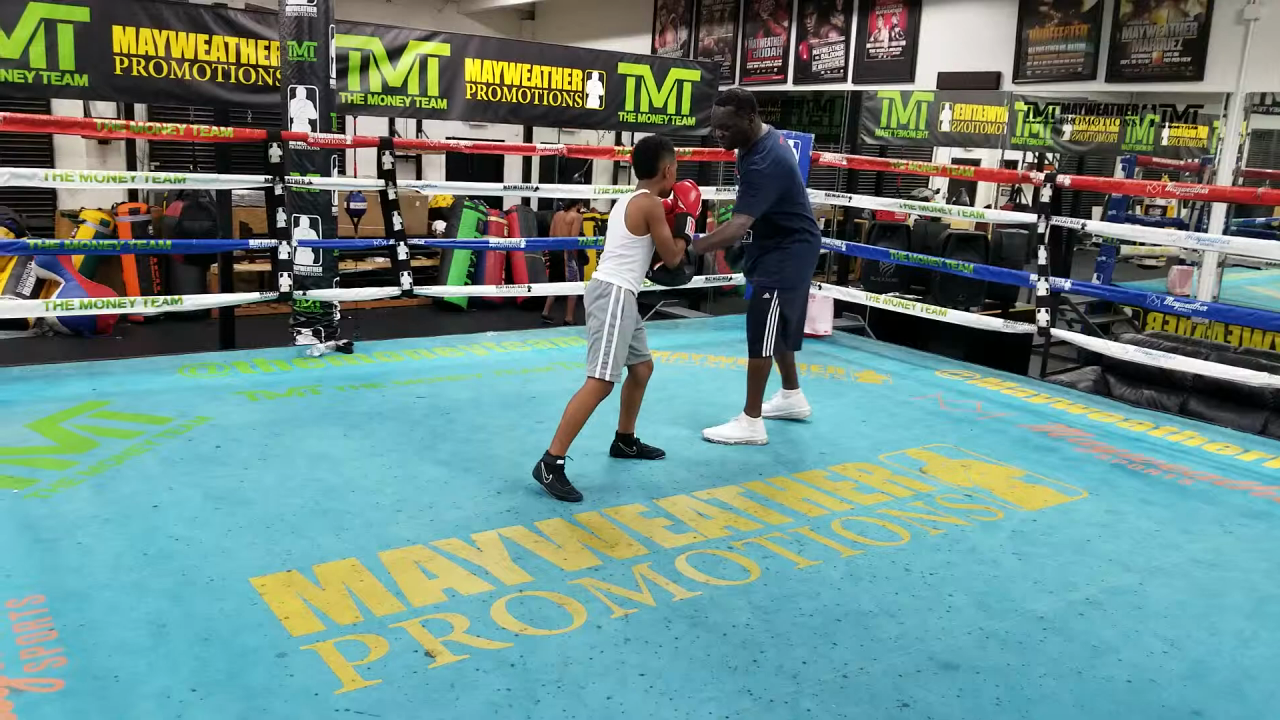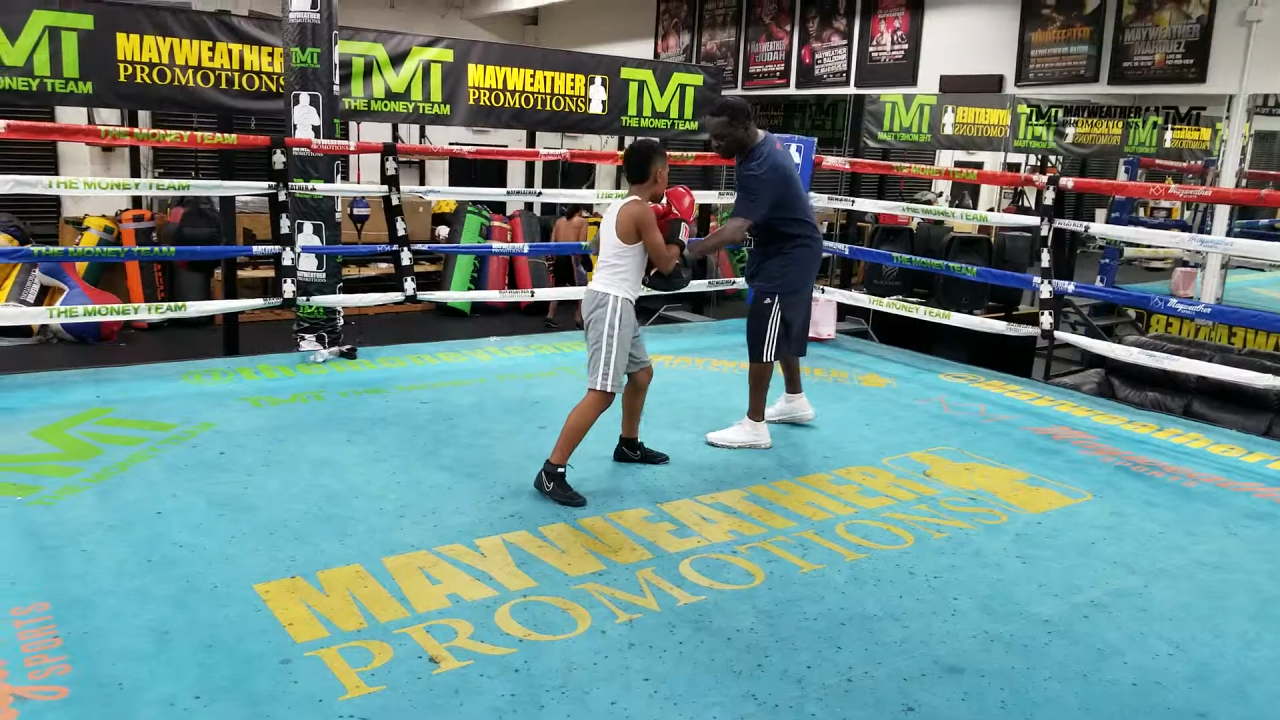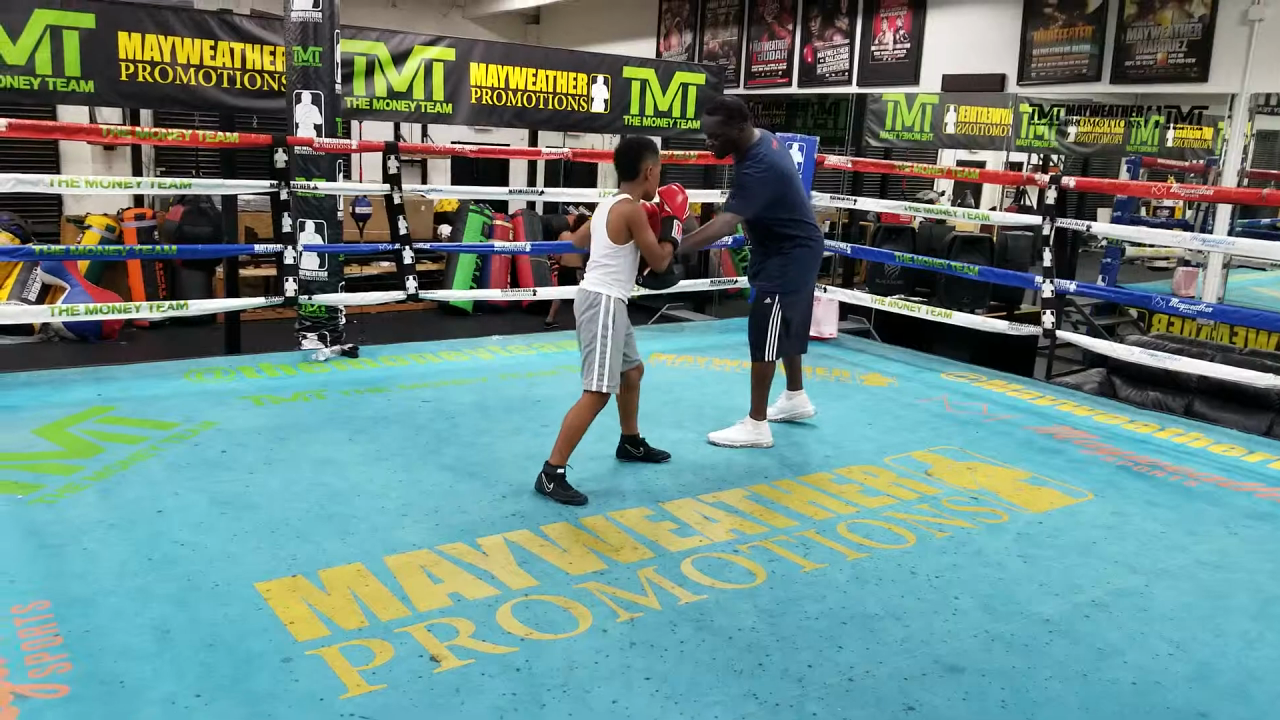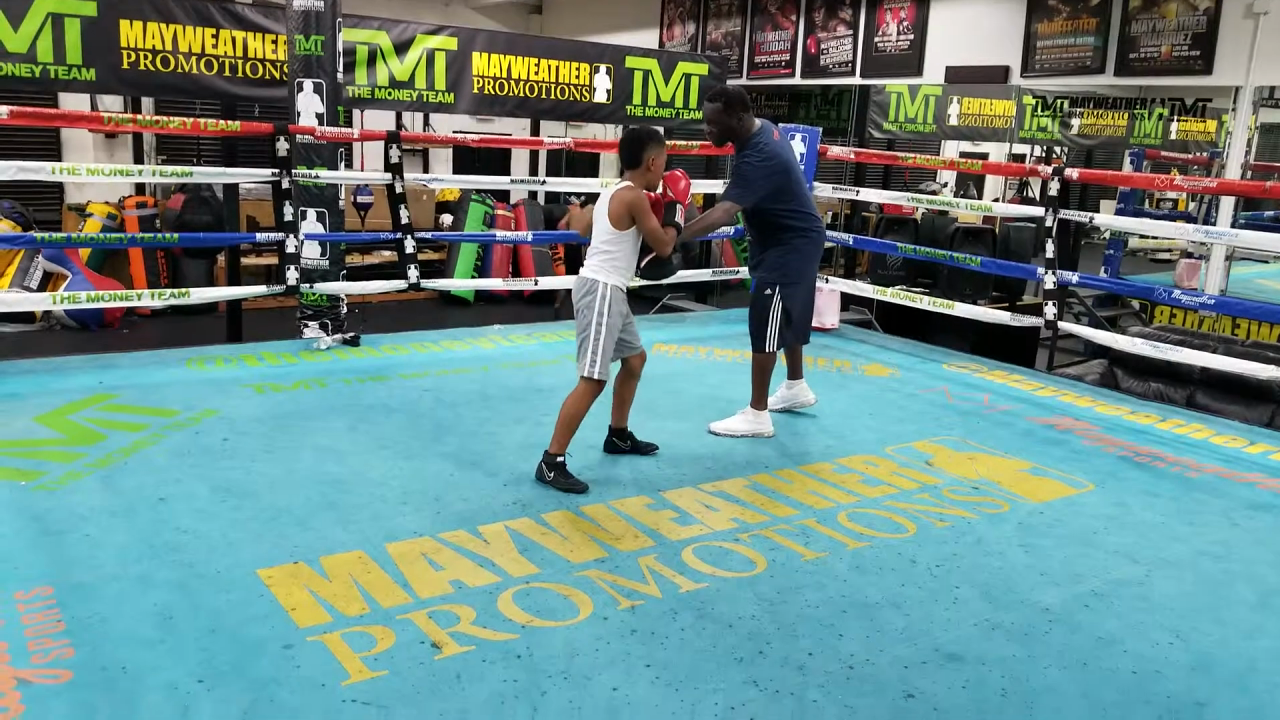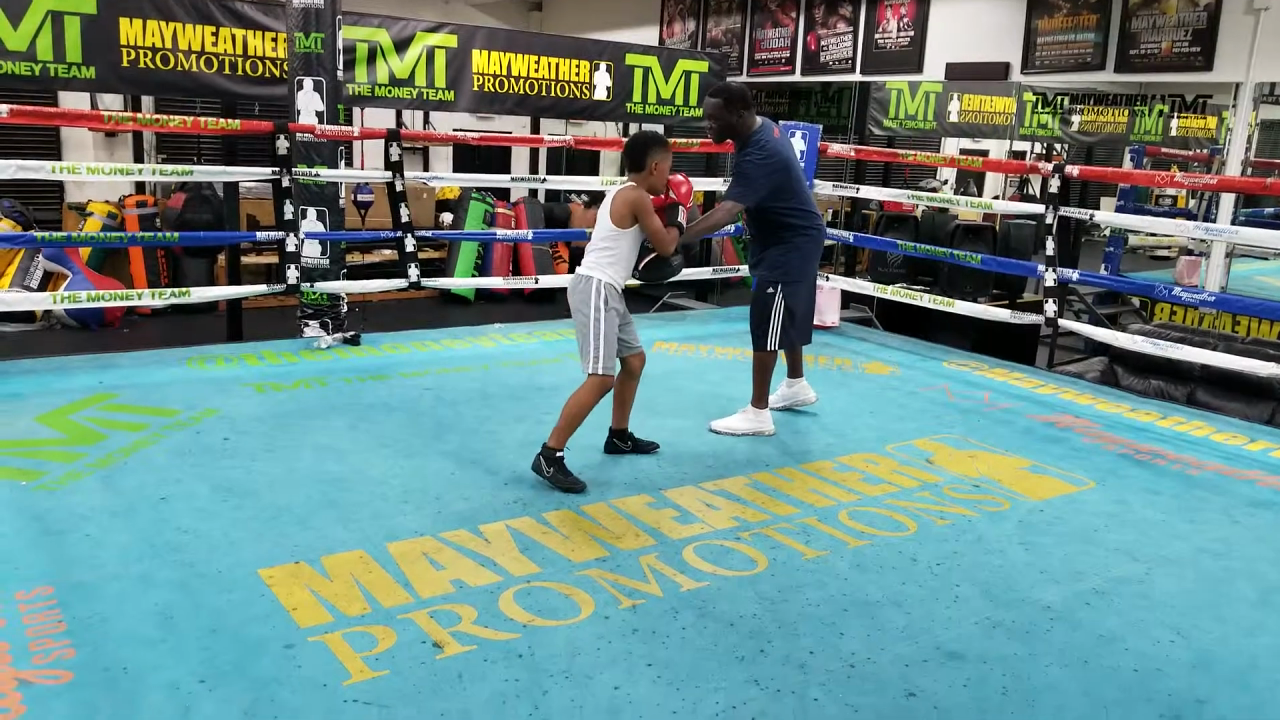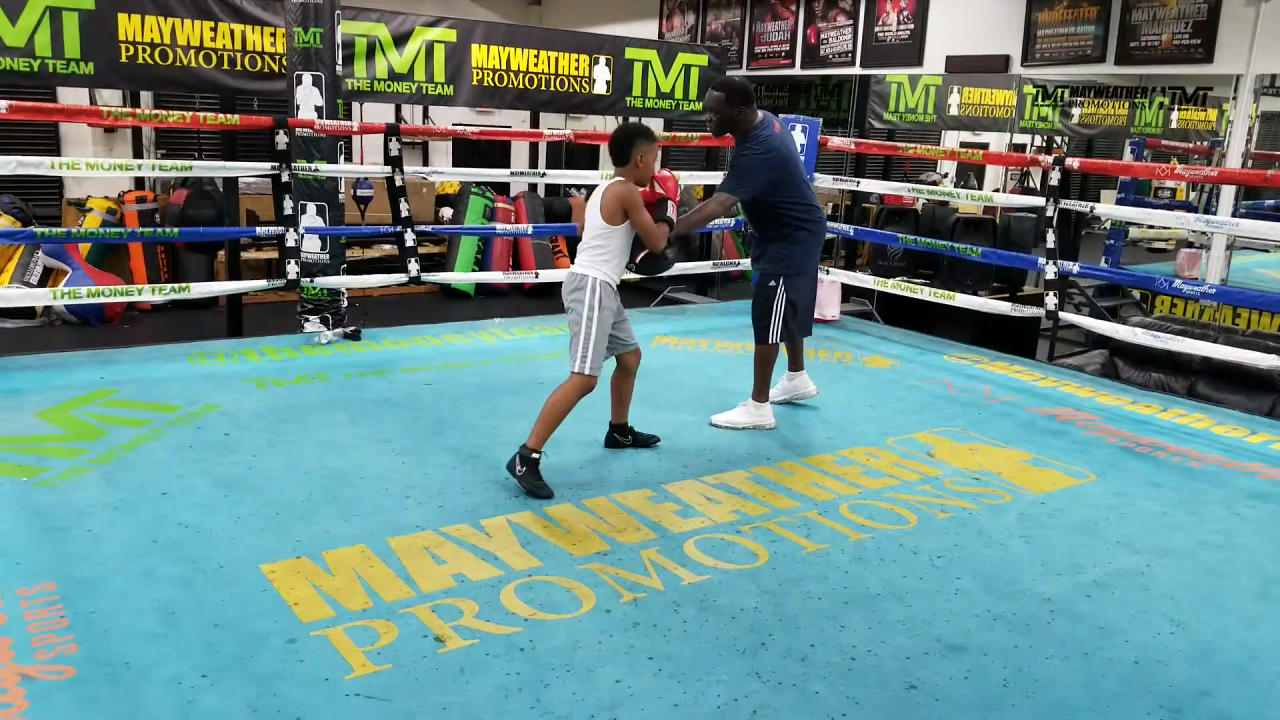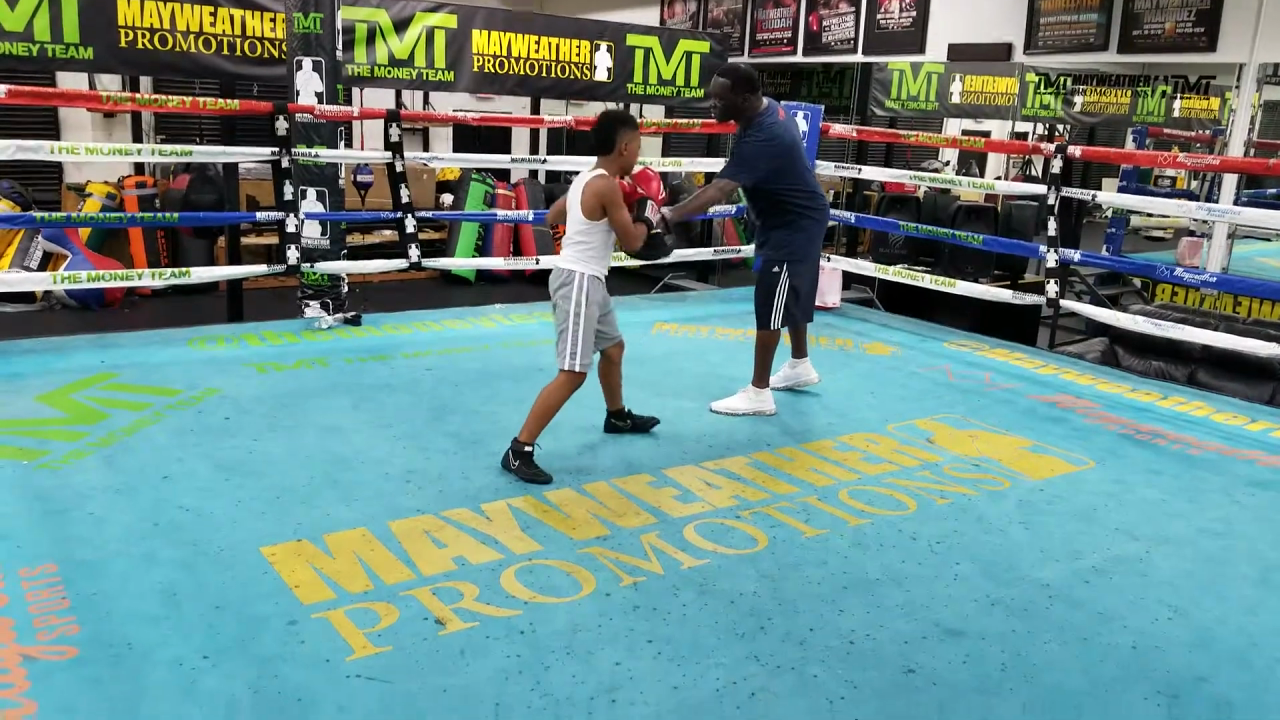
dt=0.2s
person 1, frame 1
left shoulder: (627, 201)
right shoulder: (650, 204)
right elbow: (672, 257)
right wrist: (686, 218)
left hip: (617, 294)
right hip: (614, 295)
left knee: (641, 367)
right knee: (600, 382)
left ankle: (625, 441)
right ankle: (550, 463)
person 1, frame 2
left shoulder: (619, 207)
right shoulder: (641, 211)
left elbow: (597, 245)
right elbow: (665, 264)
right wrist: (680, 224)
left hip: (613, 302)
right hip: (611, 303)
left knee: (642, 373)
right knee: (601, 392)
left ankle: (629, 445)
right ankle: (552, 472)
person 1, frame 3
left shoulder: (609, 204)
right shoulder: (632, 209)
left elbow: (578, 240)
right elbow: (659, 263)
right wrist: (673, 222)
left hip: (606, 300)
right hip: (604, 302)
left knee: (633, 372)
right knee: (598, 392)
left ankle: (631, 443)
right ankle: (551, 474)
person 1, frame 4
left shoulder: (612, 193)
right shoulder: (634, 197)
left elbow: (581, 229)
right elbow: (663, 247)
right wrist: (675, 206)
left hip: (608, 289)
right hip: (601, 290)
left knee: (635, 359)
right knee: (593, 380)
left ankle: (618, 436)
right ankle: (551, 463)
person 1, frame 5
left shoulder: (618, 195)
right shoulder: (637, 197)
right elbow: (666, 247)
right wrist: (678, 209)
left hip: (606, 290)
right hip: (595, 288)
left knee: (634, 360)
right knee: (600, 378)
left ankle: (619, 436)
right ankle: (550, 456)
person 1, frame 6
left shoulder: (605, 190)
right shoulder: (627, 192)
left elbow: (584, 228)
right elbow: (656, 243)
right wrist: (666, 204)
left hip: (601, 287)
right hip: (591, 287)
left knee: (630, 355)
right knee: (584, 377)
left ankle: (620, 431)
right ankle: (526, 457)
person 1, frame 7
left shoulder: (584, 180)
right shoulder: (606, 186)
left elbow: (552, 217)
right elbow: (633, 243)
right wrist: (648, 207)
left hip: (587, 280)
right hip: (578, 281)
left knee: (613, 349)
right knee: (573, 373)
left ankle: (618, 416)
right ankle: (519, 451)
person 2, frame 1
left shoulder: (765, 161)
right shoulder: (759, 141)
left elbow: (738, 225)
left wrist: (690, 248)
left hip: (788, 250)
right hip: (778, 245)
left knee: (762, 330)
right knee: (777, 325)
left ankle: (751, 422)
right ankle: (792, 397)
person 2, frame 2
left shoulder: (762, 167)
right shoulder: (762, 144)
left elbow: (734, 229)
left wrist: (688, 252)
left hip: (789, 255)
right hip: (784, 249)
left knee: (762, 335)
right knee: (780, 330)
left ankle: (754, 426)
right ankle: (795, 401)
person 2, frame 3
left shoulder: (758, 167)
right shoulder: (763, 140)
left elbow: (724, 224)
left wrist: (676, 248)
left hip: (790, 253)
right hip: (789, 247)
left knee: (764, 334)
right knee: (784, 327)
left ankle: (756, 426)
right ankle: (796, 398)
person 2, frame 4
left shoulder: (759, 157)
right shoulder: (763, 129)
left elbow: (722, 213)
left wrist: (673, 237)
left hip: (790, 245)
right hip: (791, 238)
left knee: (764, 324)
right knee: (786, 316)
left ankle: (757, 415)
right ankle: (796, 387)
person 2, frame 5
left shoulder: (760, 155)
right shoulder: (763, 128)
left elbow: (725, 212)
left wrist: (676, 238)
left hip: (791, 243)
right hip: (790, 237)
left knee: (766, 323)
right knee: (786, 315)
left ankle: (757, 414)
right ankle: (796, 386)
person 2, frame 6
left shoulder: (760, 150)
right shoulder: (764, 121)
left elbow: (718, 204)
left wrist: (668, 231)
left hip: (792, 237)
right hip: (790, 231)
left knee: (768, 316)
right knee: (786, 310)
left ankle: (758, 407)
right ankle: (797, 379)
person 2, frame 7
left shoulder: (762, 137)
right shoulder: (768, 109)
left elbow: (718, 191)
left wrist: (667, 217)
left hip: (795, 224)
right hip: (793, 217)
left knee: (770, 303)
right knee: (788, 296)
left ankle: (758, 393)
right ankle: (800, 366)
